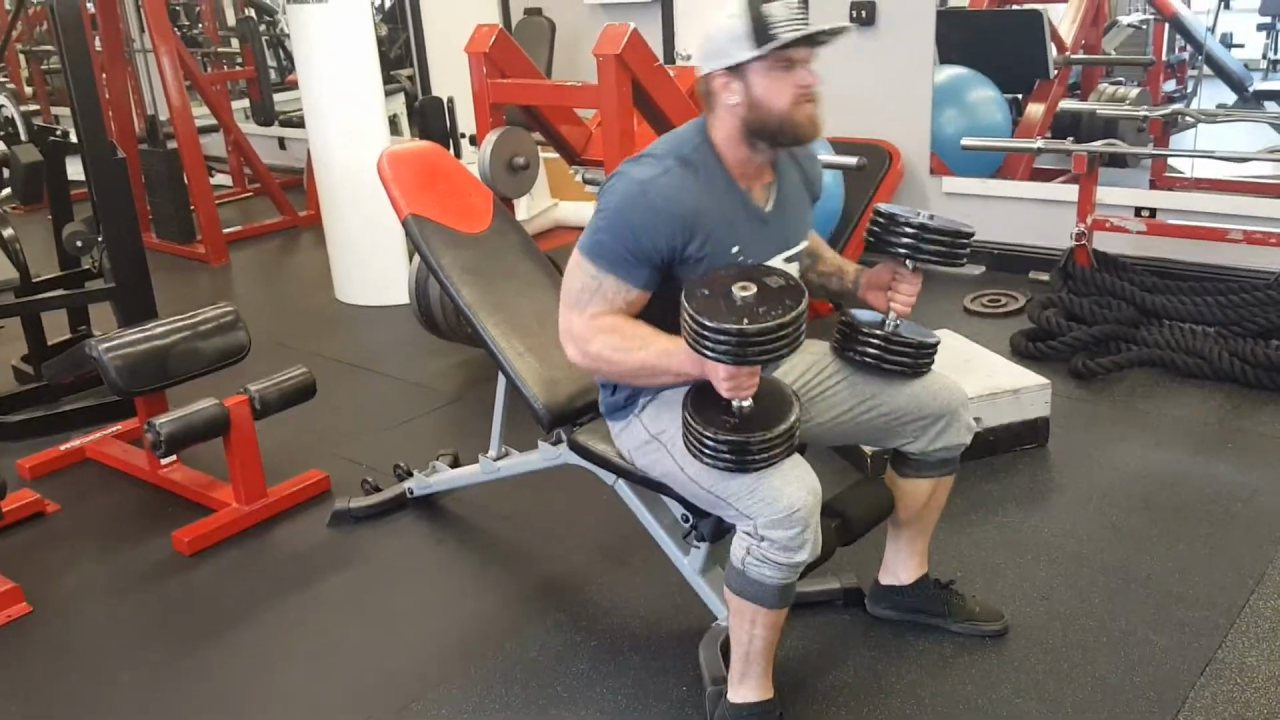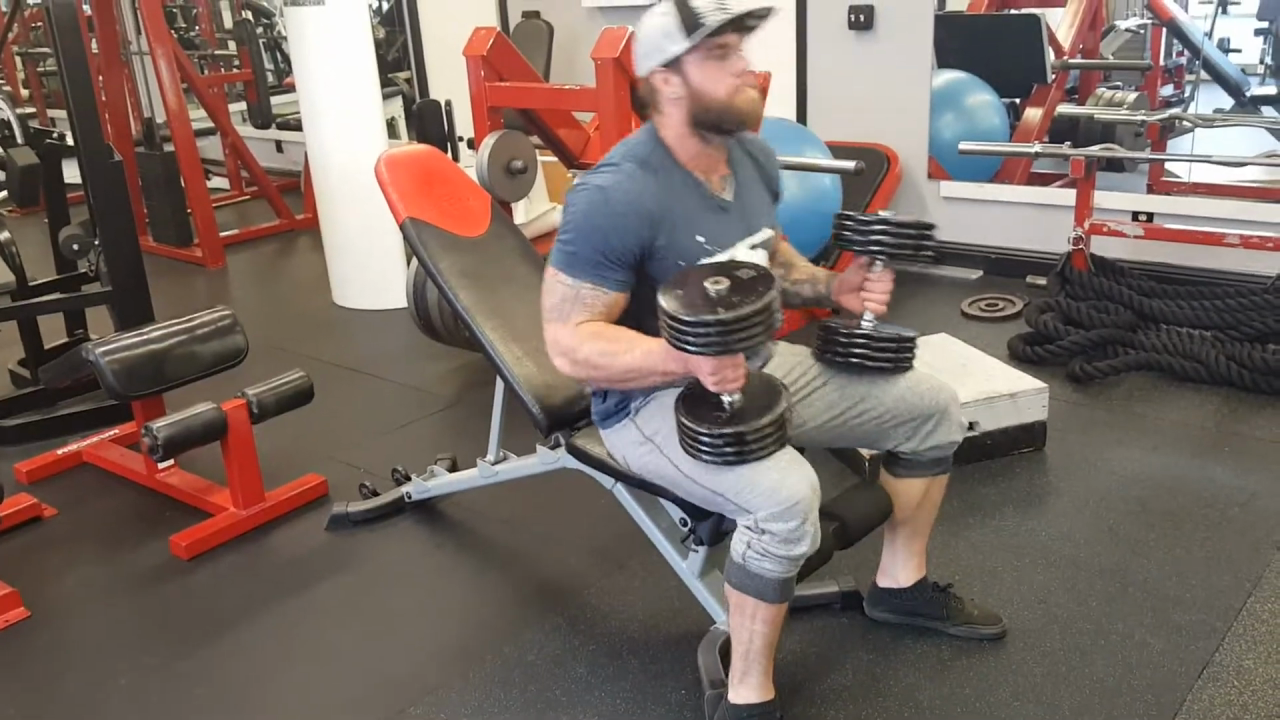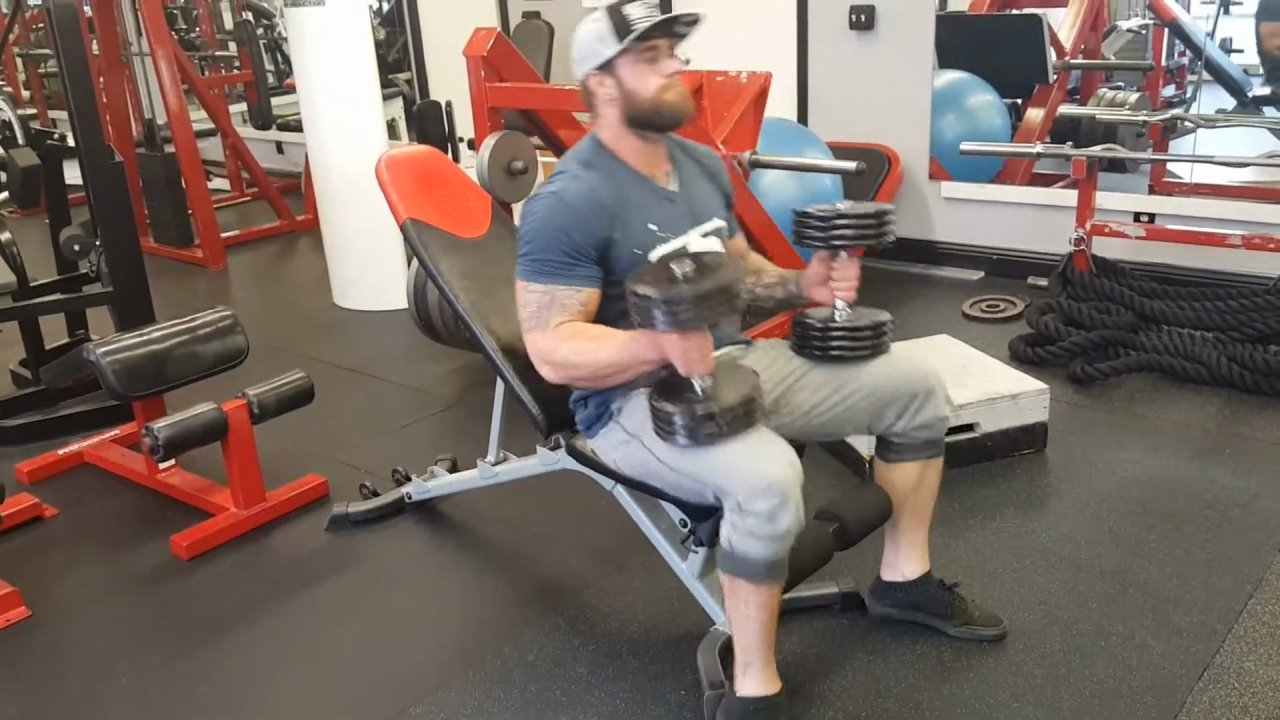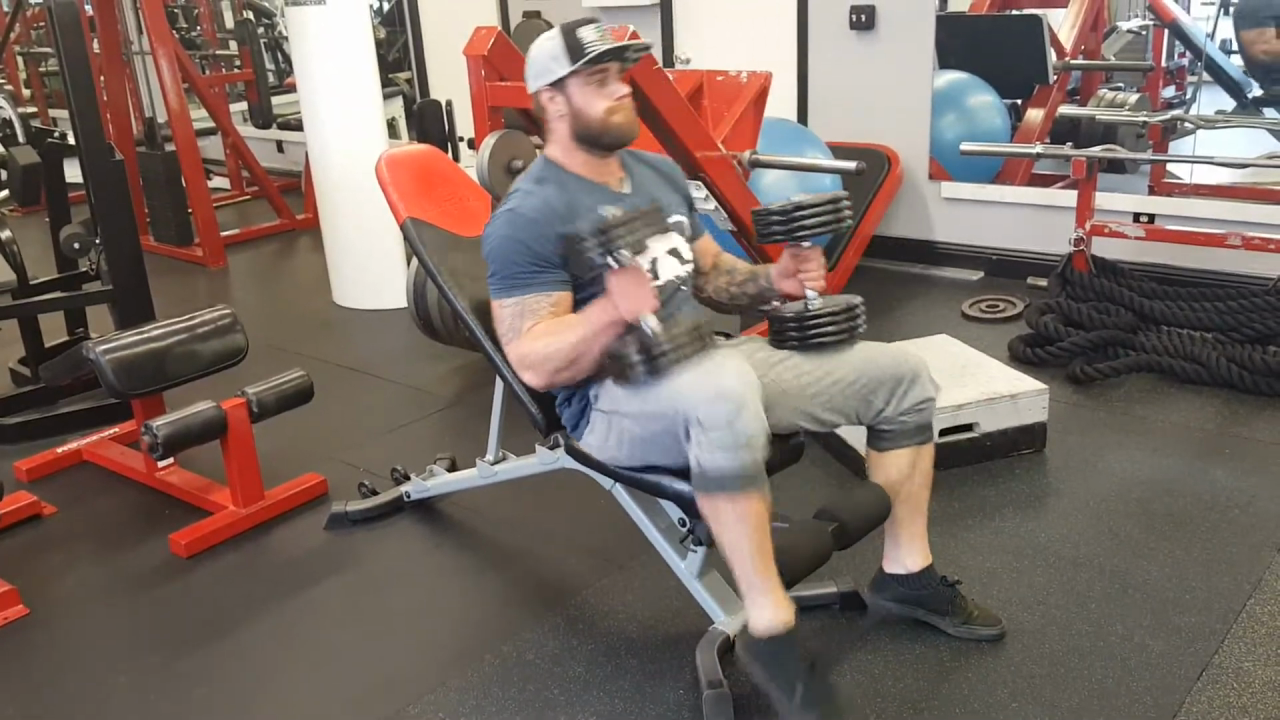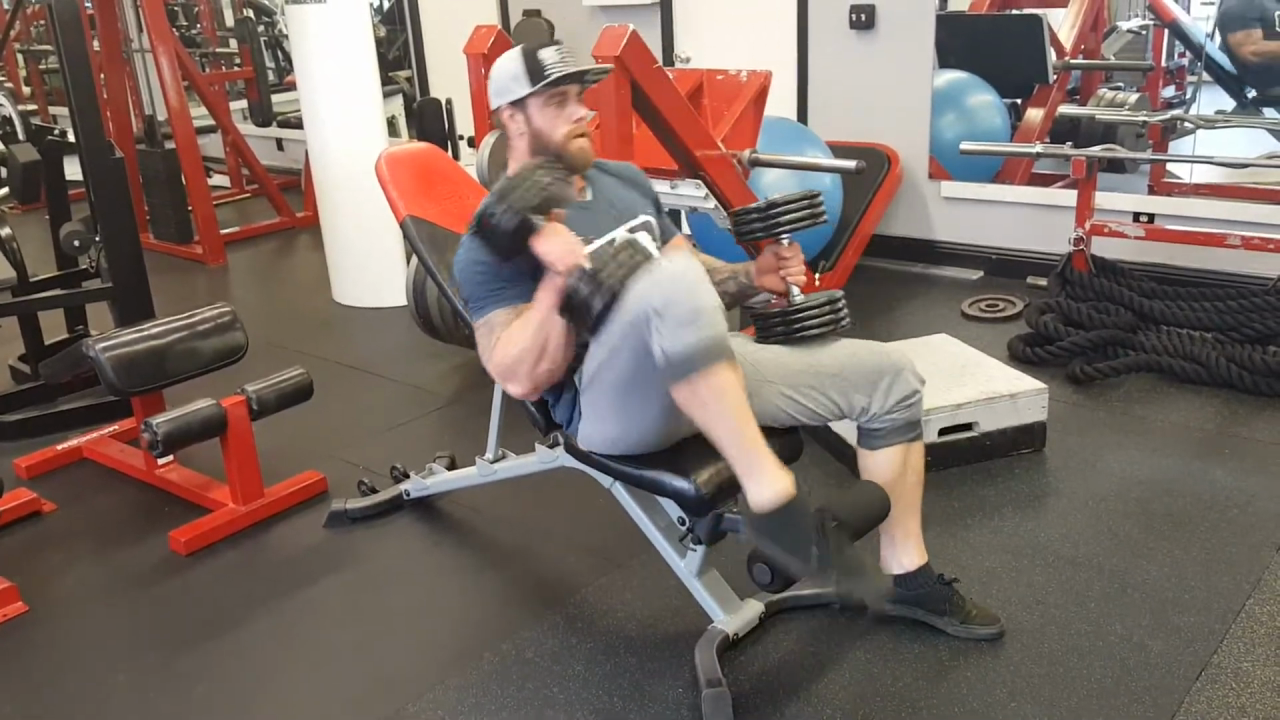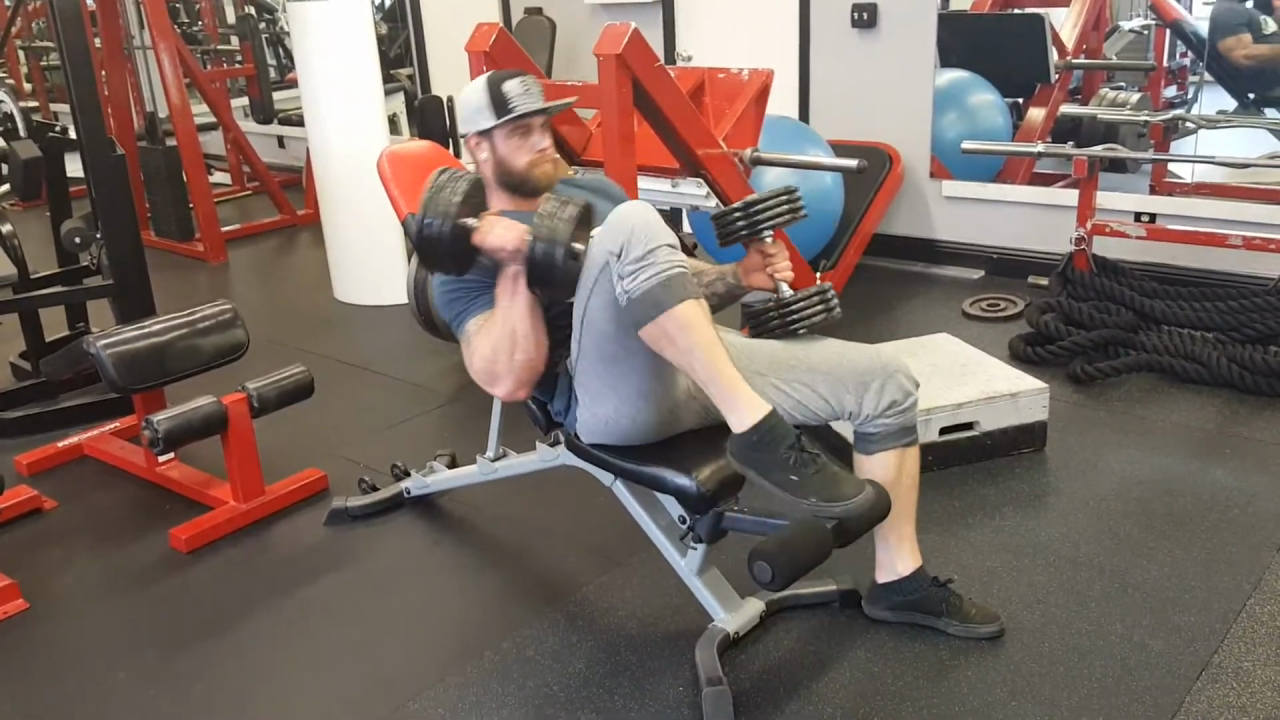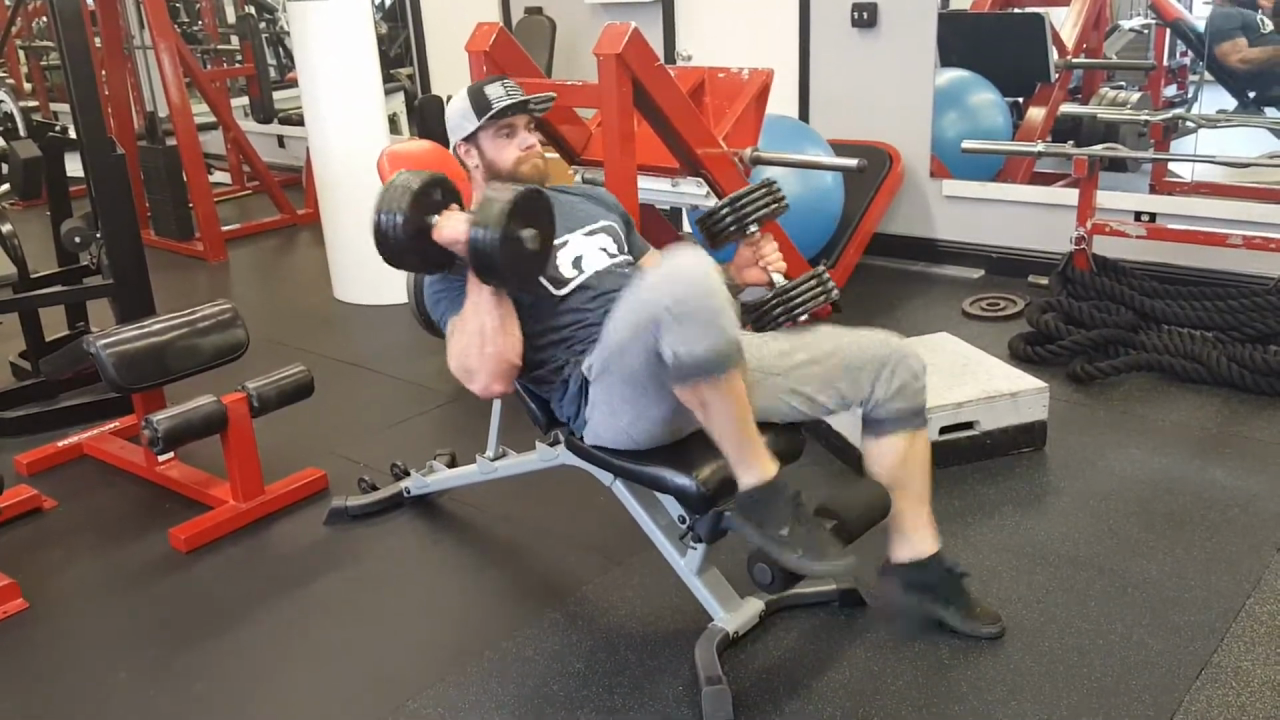
dt=0.2s
person 1, frame 1
left shoulder: (795, 160)
right shoulder: (655, 191)
right elbow: (583, 332)
left wrist: (857, 282)
right wrist: (703, 362)
left hip: (773, 363)
right hip: (665, 392)
left knee: (943, 409)
right knee: (787, 504)
left ankle: (902, 581)
person 1, frame 2
left shoulder: (752, 156)
right shoulder: (616, 197)
right elbow: (570, 343)
left wrist: (831, 288)
right wrist: (686, 360)
left hip: (756, 365)
right hip: (654, 398)
left knee: (933, 408)
right knee: (785, 496)
left ankle: (901, 584)
person 1, frame 3
left shoulder: (697, 162)
right shoulder: (570, 201)
right elbow: (552, 350)
left wrist: (801, 286)
right wrist: (658, 347)
left hip: (735, 361)
right hip: (635, 399)
left knee: (919, 392)
right knee: (767, 478)
left ankle: (904, 580)
person 1, frame 4
left shoulder: (656, 172)
right shoulder: (528, 218)
right elbow: (535, 363)
left wrist: (771, 280)
right wrist: (614, 311)
left hip: (707, 361)
right hip: (615, 401)
left knee: (903, 378)
right knee: (728, 405)
left ankle: (905, 574)
right ankle: (769, 629)
person 1, frame 5
left shoulder: (623, 181)
right shoulder: (492, 243)
left elbow: (693, 270)
right elbow: (521, 379)
left wrist: (752, 277)
right wrist: (557, 280)
left hip: (696, 362)
right hip: (607, 401)
left knee: (890, 377)
right knee: (671, 284)
left ankle: (906, 575)
right ankle: (772, 499)
person 1, frame 6
left shoulder: (596, 194)
right shoulder: (471, 257)
left elbow: (672, 279)
right elbow: (509, 381)
left wrist: (738, 278)
right wrist: (513, 268)
left hip: (693, 365)
right hip: (609, 395)
left knee: (885, 382)
right knee: (633, 226)
left ankle: (899, 580)
right ankle: (755, 429)
person 1, frame 7
left shoulder: (589, 201)
right shoulder: (461, 264)
right elbow: (489, 378)
left wrist: (733, 276)
right wrist: (476, 265)
left hip: (703, 370)
right hip: (615, 398)
left knee: (891, 363)
right knee: (686, 276)
left ankle: (915, 564)
right ankle: (758, 481)
